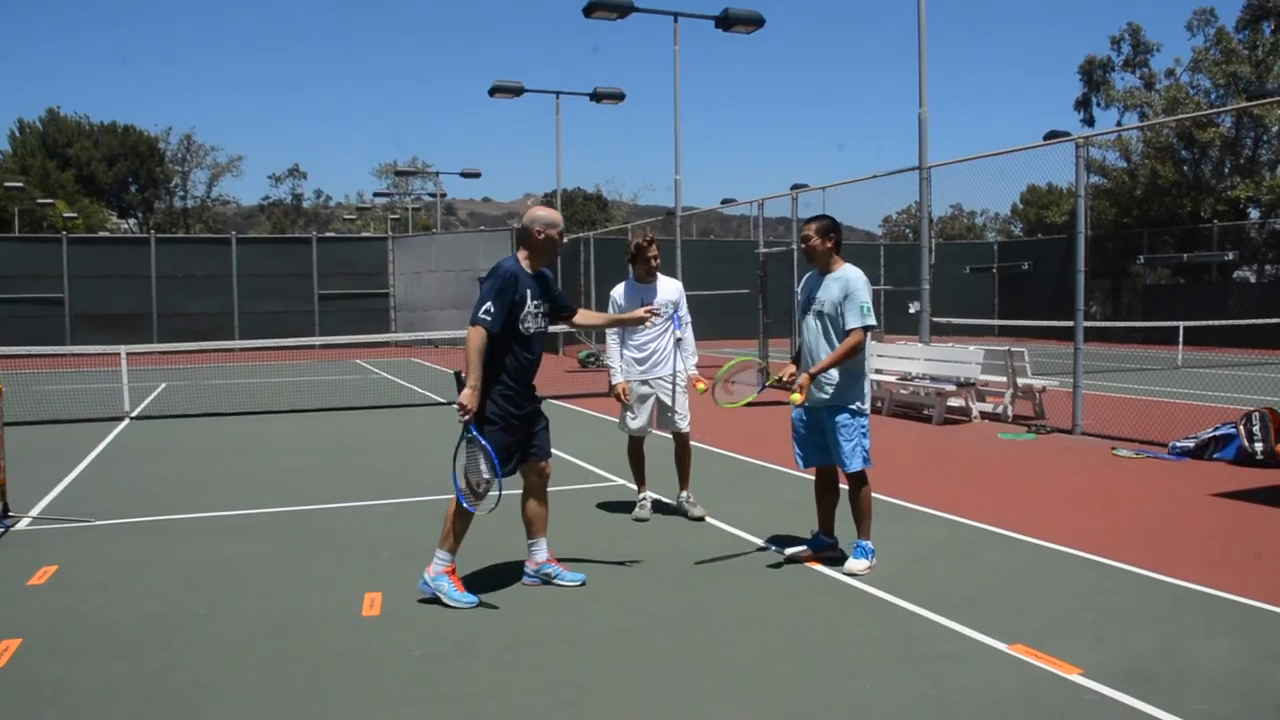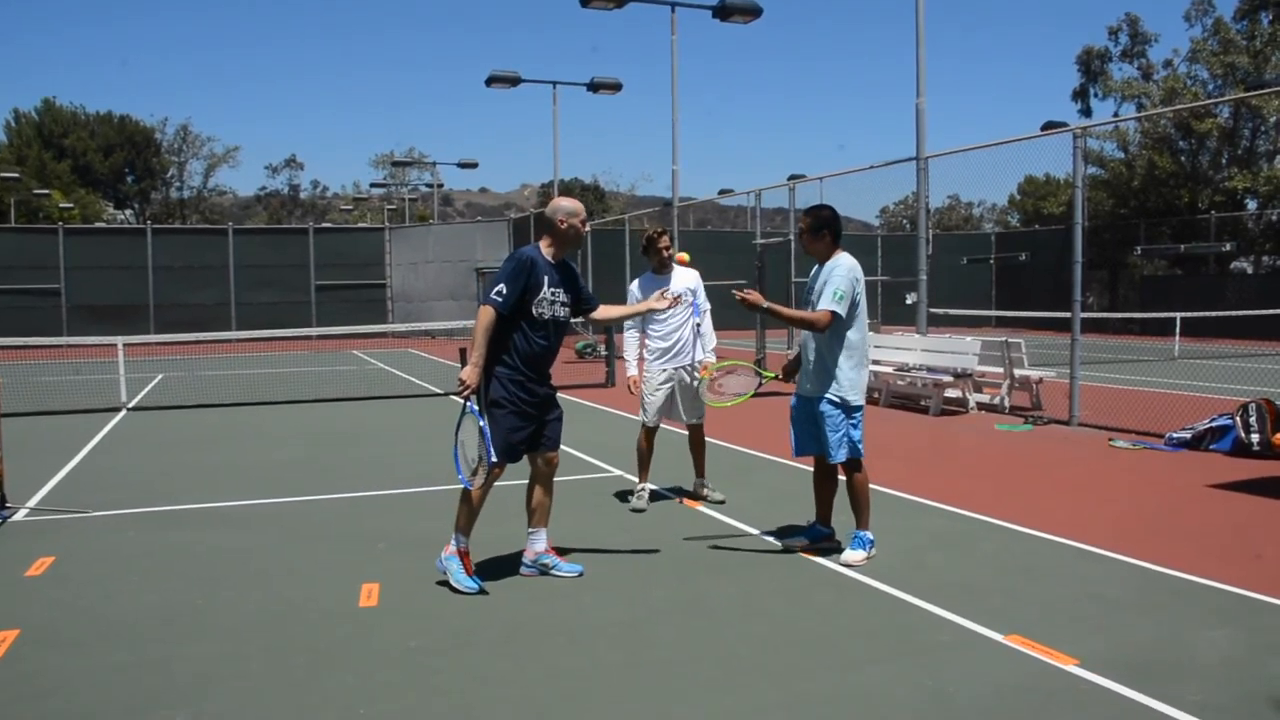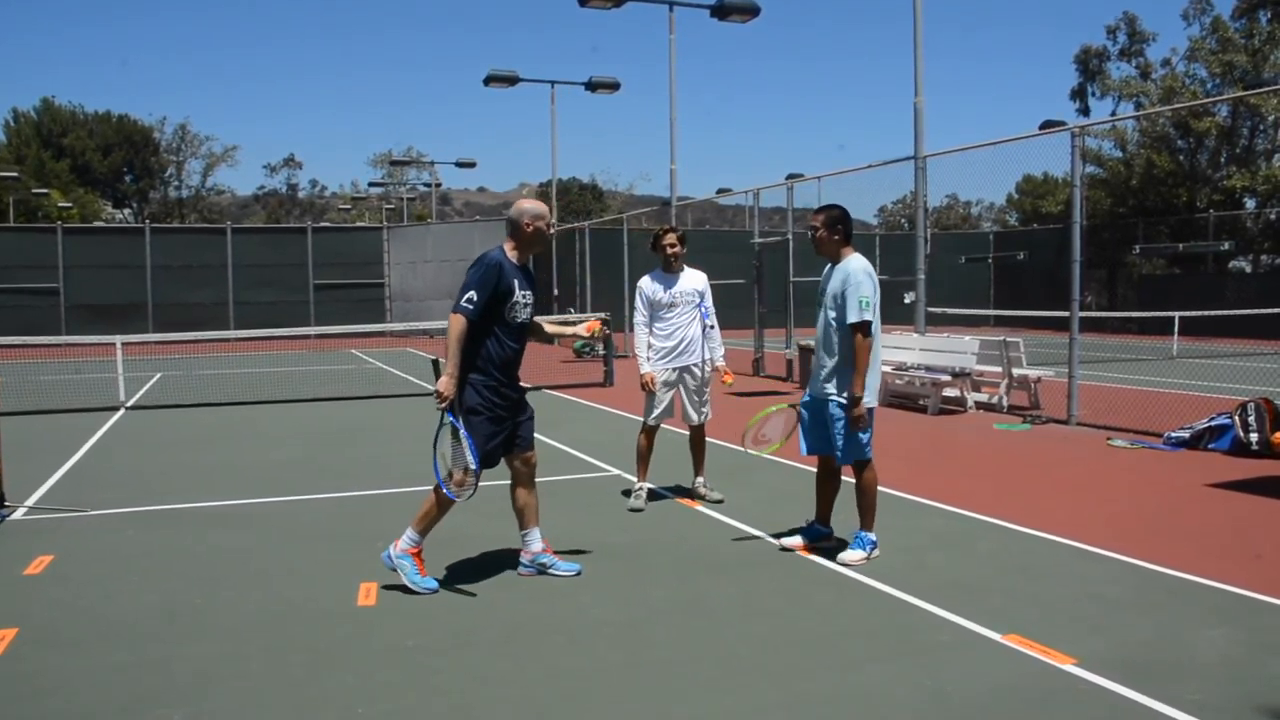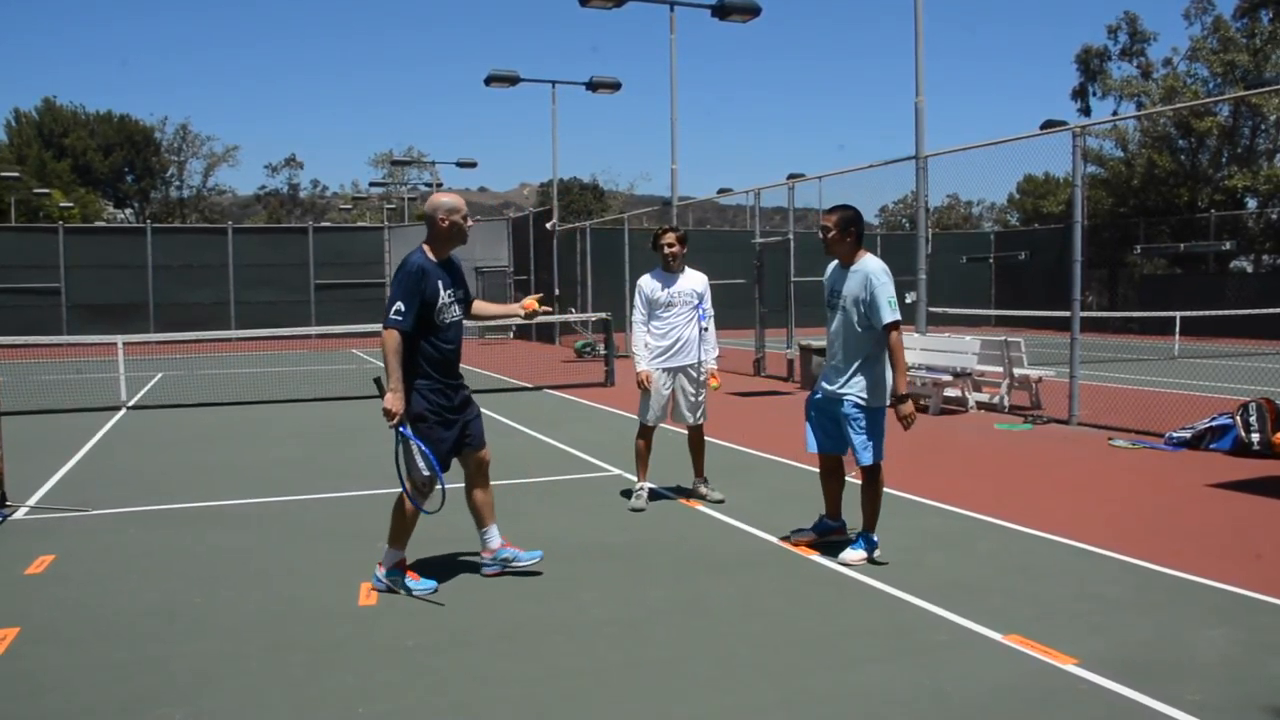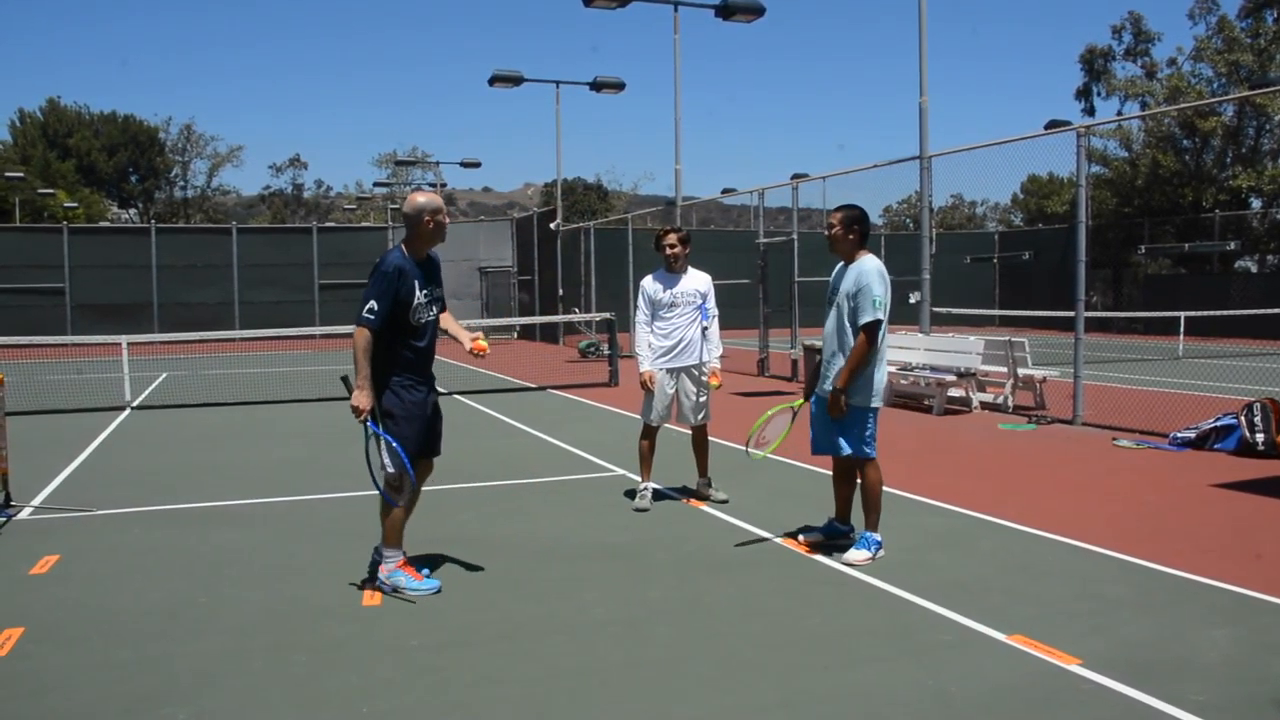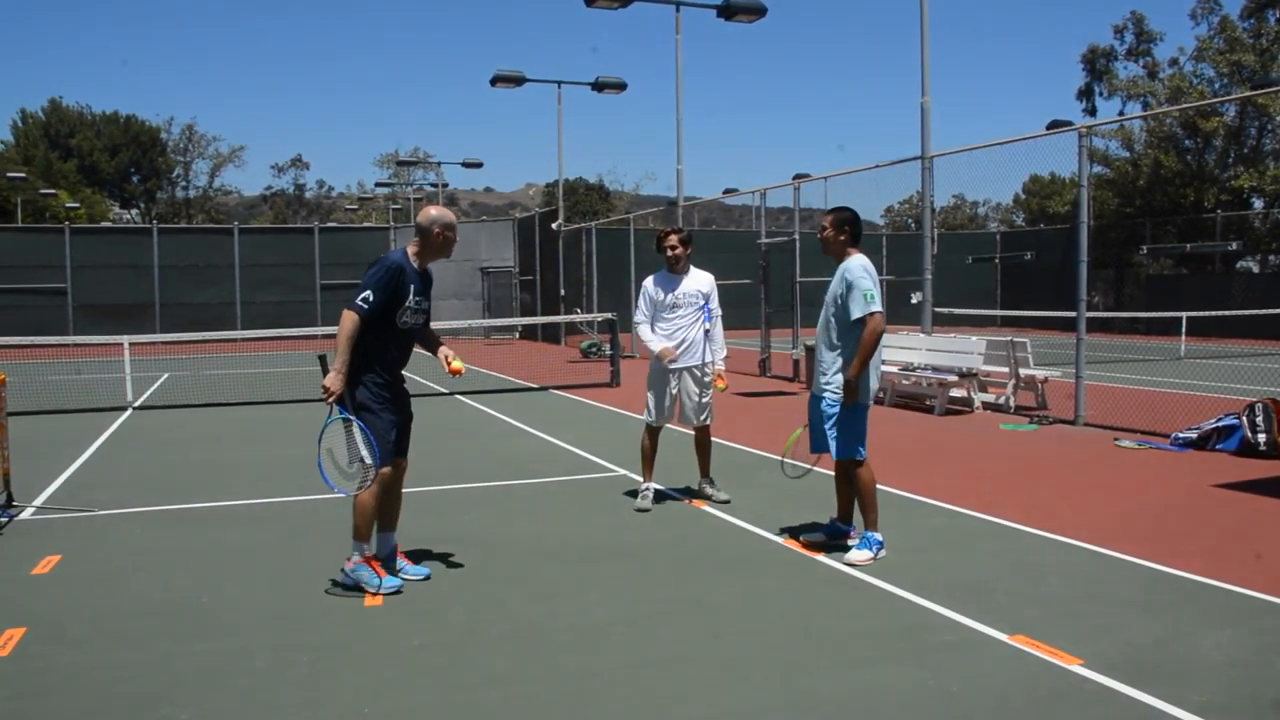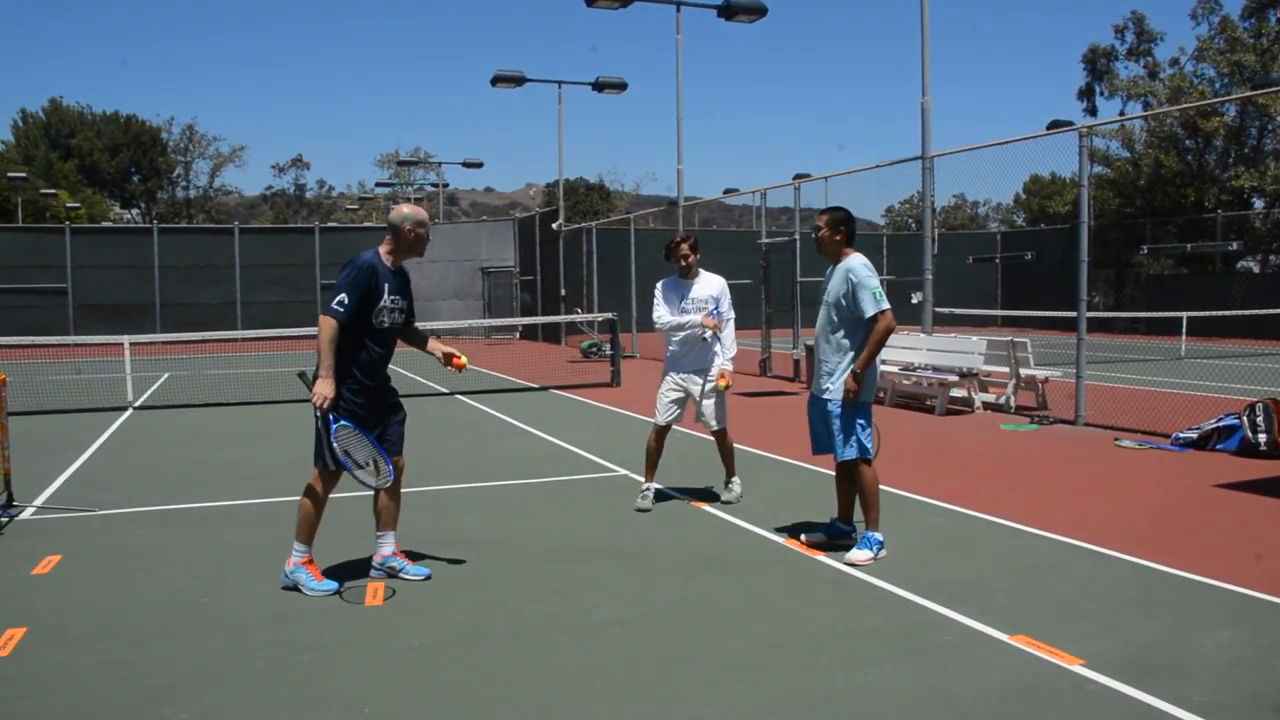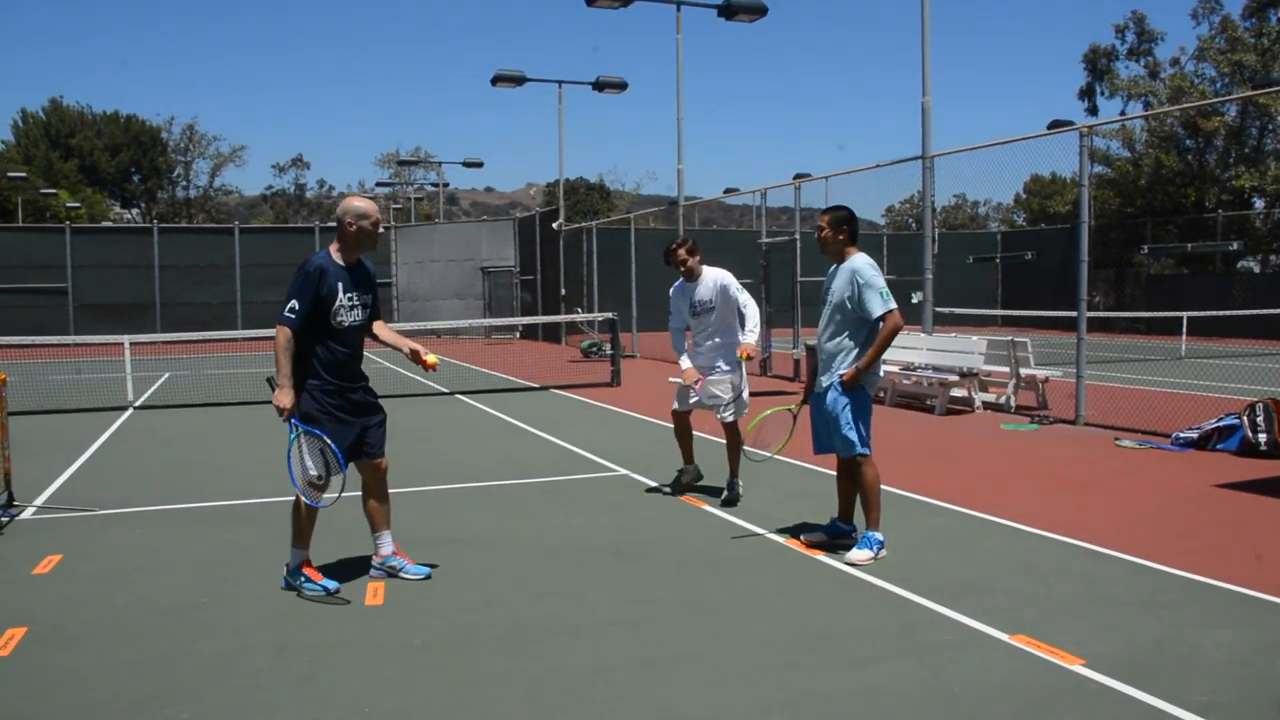
dt=0.4s
person 1, frame 1
left shoulder: (543, 279)
right shoulder: (506, 274)
left elbow: (574, 315)
right elbow: (478, 329)
left wrist: (625, 318)
right wrist: (471, 387)
left hip: (523, 398)
right hip: (492, 399)
left knee: (539, 474)
left ankle: (538, 562)
right ankle: (439, 572)
person 1, frame 2
left shoulder: (568, 273)
right shoulder: (524, 260)
left elbow: (596, 311)
right elbow: (488, 309)
left wrist: (646, 306)
right wrist: (474, 364)
left hip: (539, 385)
right hip: (506, 384)
left knee: (546, 464)
right knee: (490, 468)
left ankle: (536, 552)
right ankle: (455, 552)
person 1, frame 3
left shoulder: (525, 272)
right shoulder: (491, 265)
right elbow: (459, 317)
left wrist: (571, 331)
right wrist: (450, 375)
left hip: (508, 388)
right hip: (479, 389)
left knee: (525, 465)
left ankle: (534, 552)
right ankle: (405, 549)
person 1, frame 4
left shoulder: (451, 265)
right shoulder: (415, 269)
right elbow: (392, 331)
left wrist: (516, 309)
right wrist: (395, 390)
left hip: (454, 388)
right hip: (424, 394)
left knee: (478, 462)
left ankle: (494, 550)
right ankle: (389, 567)
person 1, frame 5
left shoulder: (431, 262)
right shoulder: (392, 267)
right elbow: (364, 328)
left wrist: (462, 334)
right wrist: (363, 388)
left hip: (424, 383)
right hip: (397, 388)
left knee: (421, 469)
right knee: (399, 477)
left ankle: (386, 549)
right ankle: (391, 566)
person 1, frame 6
left shoulder: (425, 275)
right shoulder: (391, 266)
right elbow: (352, 314)
left wrist: (440, 348)
right wrist: (338, 370)
left hip: (392, 383)
right hip: (366, 384)
left knee: (397, 469)
right knee: (380, 470)
left ankle: (386, 554)
right ankle: (359, 561)
person 1, frame 7
left shoulder: (402, 275)
right shoulder: (364, 267)
right elbow: (329, 319)
left wrist: (436, 347)
right wrist: (326, 378)
left hip: (378, 387)
right hip: (344, 390)
left knee: (393, 467)
right knee: (327, 475)
left ankle: (385, 555)
right ankle: (298, 563)
person 1, frame 8
left shoulder: (365, 271)
right shoulder: (316, 269)
right elbow: (285, 328)
left wrist: (406, 345)
right wrist: (284, 385)
left hip: (356, 388)
right hip: (317, 393)
left knee: (376, 468)
left ankle: (385, 555)
right ankle: (296, 565)
person 2, frame 1
left shoulder: (852, 280)
right shoulder: (808, 282)
left elbow: (857, 339)
left wrist: (815, 372)
right wrist: (795, 364)
left hip: (845, 398)
right hip: (810, 397)
left knee: (854, 471)
right knee: (822, 470)
left ankle: (864, 545)
right ankle: (825, 538)
person 2, frame 2
left shoulder: (844, 269)
right shoulder: (820, 268)
left elbow: (821, 322)
left wrist: (766, 307)
right wrist: (797, 360)
left hip: (838, 387)
right hip: (811, 385)
left knee: (849, 460)
right knee: (821, 459)
left ankle: (863, 536)
right ankle: (822, 529)
person 2, frame 3
left shoulder: (857, 271)
right shoulder: (832, 269)
left elbow: (861, 336)
left wrist: (858, 394)
left hip: (847, 391)
right hip: (823, 387)
left knee: (859, 460)
right knee: (826, 459)
left ankle: (867, 537)
right ankle: (821, 528)
person 2, frame 4
left shoulder: (874, 273)
right shoulder: (832, 270)
left elbow: (892, 333)
left wrist: (902, 393)
left hip: (862, 390)
right hip: (830, 385)
left knee: (868, 463)
right knee: (827, 456)
left ankle: (868, 538)
right ankle: (832, 522)
person 2, frame 5
left shoulder: (869, 271)
right shoulder: (840, 270)
left elbow: (867, 337)
left wrist: (841, 387)
right wrist: (816, 376)
left hip: (855, 390)
right hip: (830, 386)
left knee: (862, 460)
right knee: (839, 459)
left ankle: (871, 537)
right ankle: (841, 525)
person 2, frame 6
left shoulder: (856, 269)
right shoulder: (843, 269)
left elbow: (875, 326)
left wrist: (852, 378)
left hip: (845, 387)
right hip: (829, 385)
left knee: (854, 459)
right knee: (840, 459)
left ankle: (872, 536)
right ankle: (843, 525)
person 2, frame 7
left shoulder: (856, 269)
right shoulder: (834, 270)
left elbow: (885, 322)
left wrist: (857, 372)
left hip: (846, 386)
right hip: (826, 385)
left knee: (858, 458)
right knee: (841, 458)
left ankle: (873, 536)
right ankle: (843, 525)
person 2, frame 8
left shoulder: (861, 269)
right shoulder: (835, 271)
left elbow: (893, 321)
left wrist: (861, 368)
right wrist: (813, 375)
left hip: (848, 383)
right hip: (826, 381)
left knee: (859, 456)
right knee: (842, 457)
left ankle: (873, 536)
right ankle: (844, 524)
person 3, frame 1
left shoulder: (674, 287)
right shoulder: (619, 293)
left elbow: (685, 328)
right elbow: (613, 338)
left wrist: (691, 366)
right wrist: (617, 378)
left hip: (670, 372)
right hip: (634, 377)
left knee: (681, 433)
right knee: (635, 436)
left ankle: (685, 496)
right ankle: (643, 496)
person 3, frame 2
left shoulder: (691, 277)
right shoulder: (638, 286)
left elbow: (704, 317)
right elbow: (632, 330)
left wrist: (709, 355)
right wrist: (631, 369)
left hip: (691, 362)
right hip: (657, 366)
left knee: (695, 425)
right knee: (649, 426)
left ankle: (700, 483)
right ankle: (642, 487)
person 3, frame 3
left shoulder: (699, 279)
right shoulder: (646, 284)
left elbow: (710, 321)
right elbow: (641, 327)
left wrist: (718, 358)
right wrist: (644, 367)
left hip: (696, 363)
right hip: (661, 365)
left knee: (697, 424)
right knee: (649, 425)
left ankle: (699, 483)
right ankle: (640, 486)
person 3, frame 4
left shoulder: (699, 280)
right shoulder: (646, 282)
left elbow: (707, 323)
right elbow: (639, 325)
left wrist: (711, 361)
right wrist: (640, 365)
left hip: (692, 363)
right hip: (656, 365)
left knee: (696, 424)
right knee: (647, 425)
left ankle: (699, 483)
right ankle: (641, 486)
person 3, frame 5
left shoulder: (703, 280)
right shoulder: (649, 283)
left elbow: (711, 322)
right elbow: (642, 326)
left wrist: (714, 361)
right wrist: (643, 365)
left hip: (694, 364)
right hip: (659, 365)
left knee: (699, 425)
right knee: (650, 425)
left ankle: (703, 482)
right ankle: (645, 486)
person 3, frame 6
left shoulder: (705, 280)
right shoulder: (651, 283)
left elbow: (715, 323)
right elbow: (641, 323)
left wrist: (719, 362)
right wrist: (657, 348)
left hip: (698, 364)
right hip: (662, 366)
left knee: (702, 426)
right knee: (652, 426)
left ankle: (705, 482)
right ankle: (647, 486)
person 3, frame 7
left shoulder: (717, 284)
right shoulder: (664, 287)
left elbow: (727, 325)
right elbow: (661, 322)
left wrist: (727, 364)
right wrist: (697, 320)
left hip: (708, 370)
right hip: (675, 370)
left knee: (719, 429)
right knee: (660, 427)
left ankle: (732, 481)
right ankle: (648, 487)
person 3, frame 8
left shoulder: (721, 279)
right shoulder: (677, 291)
left elbow: (749, 306)
right elbow: (676, 331)
left wrist: (750, 339)
right wrist: (685, 365)
left hip: (727, 363)
right hip: (696, 365)
left knee: (729, 422)
right knee: (678, 413)
left ankle: (734, 482)
right ankle: (690, 470)
